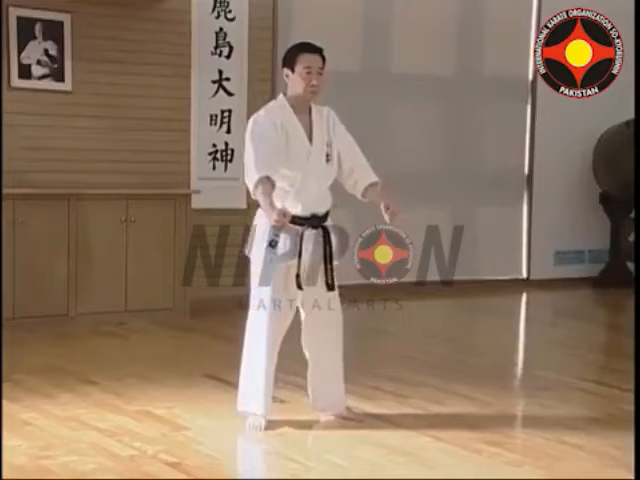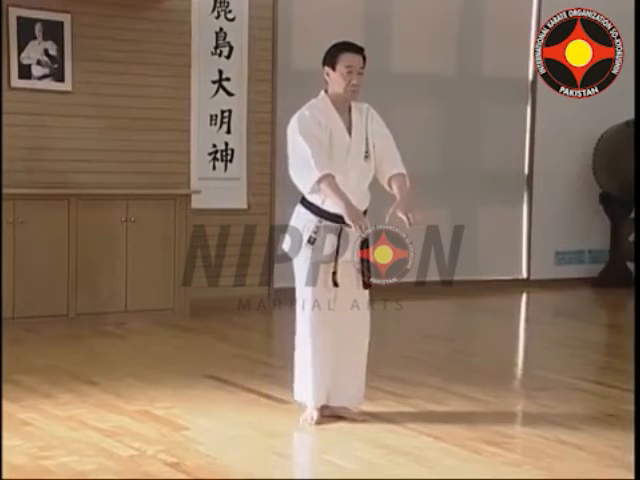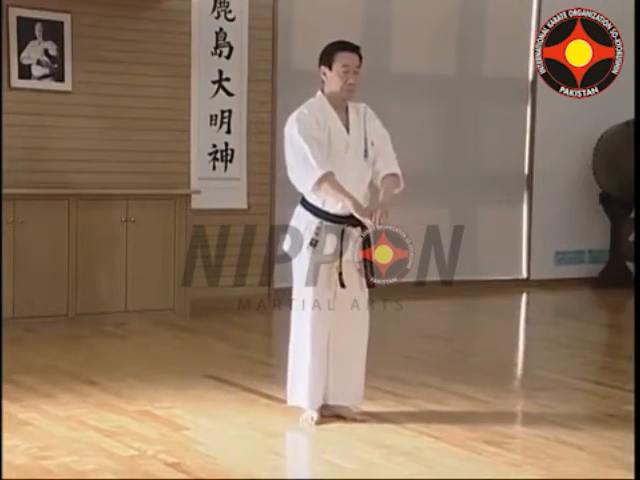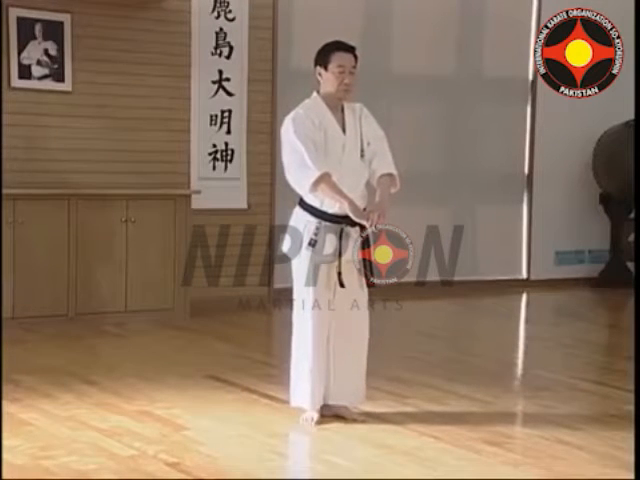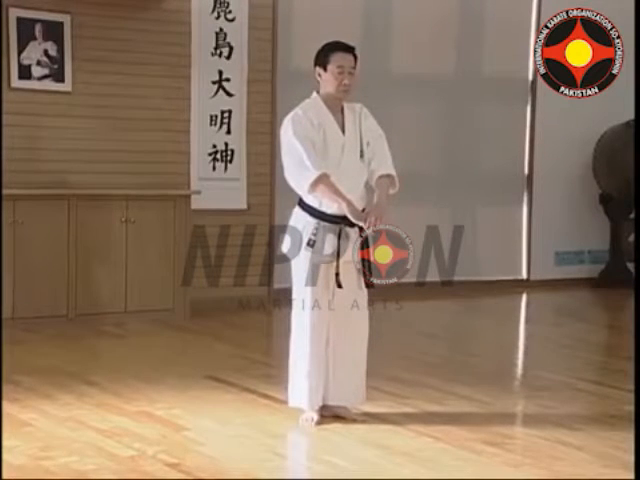
dt=1s
person 1, frame 1
left shoulder: (328, 120)
right shoulder: (266, 121)
left elbow: (355, 169)
right elbow: (260, 170)
left wrist: (382, 201)
right wrist: (269, 207)
left hip: (316, 232)
right hip: (279, 231)
left knee: (325, 318)
right knee: (268, 319)
left ankle: (330, 400)
right ankle: (256, 406)
person 1, frame 2
left shoulder: (369, 117)
right shoulder: (307, 119)
left elbow: (390, 163)
right elbow: (314, 169)
left wrist: (401, 197)
right wrist: (345, 205)
left hip: (353, 229)
right hip: (316, 225)
left knee: (353, 316)
right knee: (314, 314)
left ankle: (339, 398)
right ankle: (313, 400)
person 1, frame 3
left shoulder: (366, 116)
right shoulder: (304, 119)
left elbow: (386, 164)
right elbow: (314, 171)
left wrist: (384, 201)
right wrist: (354, 203)
left hip: (353, 230)
right hip: (316, 227)
left knee: (352, 315)
right knee: (313, 314)
left ankle: (338, 397)
right ankle: (310, 401)
person 1, frame 4
left shoulder: (362, 117)
right shoulder: (301, 120)
left elbow: (382, 163)
right elbow: (309, 172)
left wrist: (381, 200)
right wrist: (351, 205)
left hip: (353, 231)
right hip: (316, 228)
left knee: (353, 316)
right knee: (313, 315)
left ankle: (338, 397)
right ankle: (311, 401)
person 1, frame 5
left shoulder: (362, 117)
right shoulder: (300, 119)
left elbow: (381, 164)
right elbow: (306, 172)
left wrist: (379, 201)
right wrist: (348, 205)
left hip: (352, 231)
right hip: (315, 228)
left knee: (352, 316)
right knee: (312, 315)
left ankle: (338, 398)
right ankle: (310, 401)
